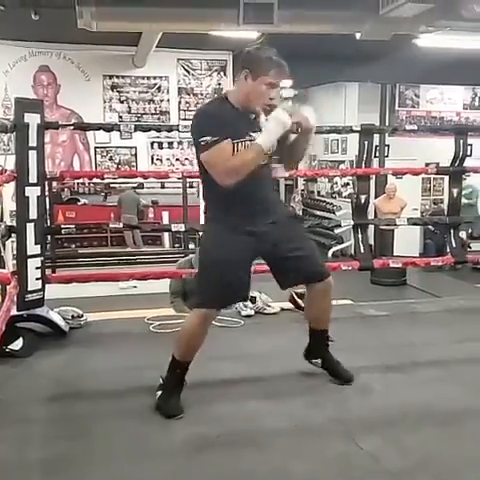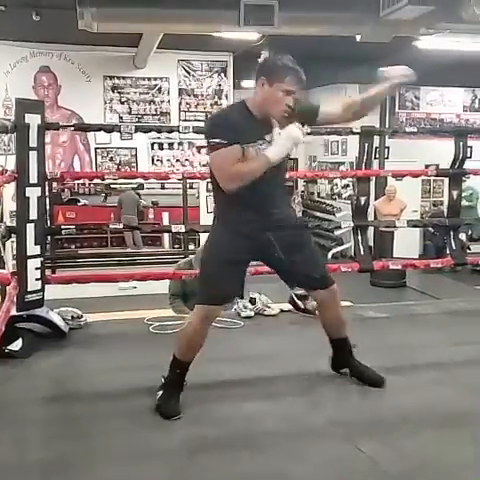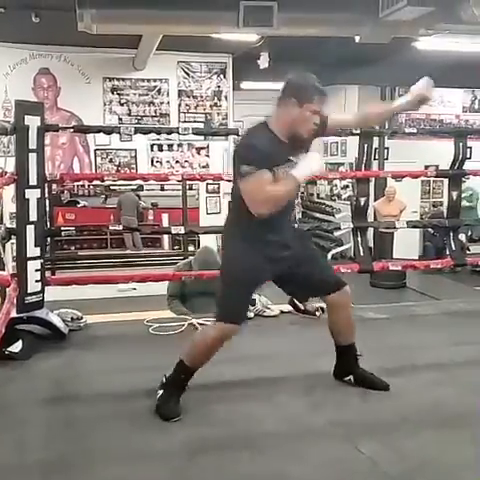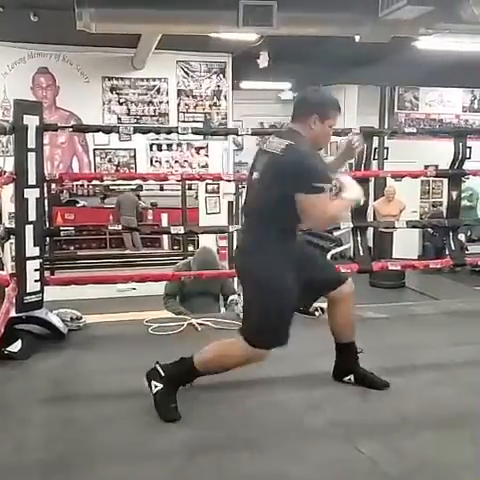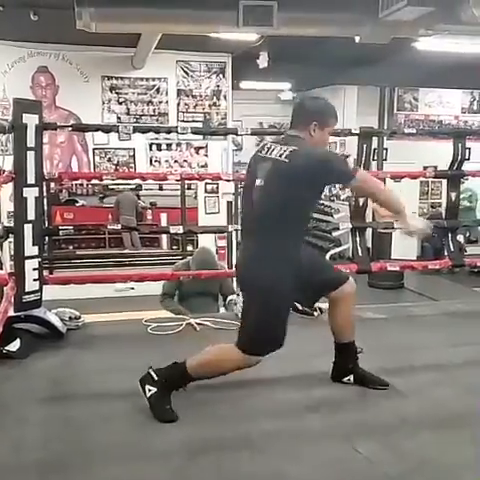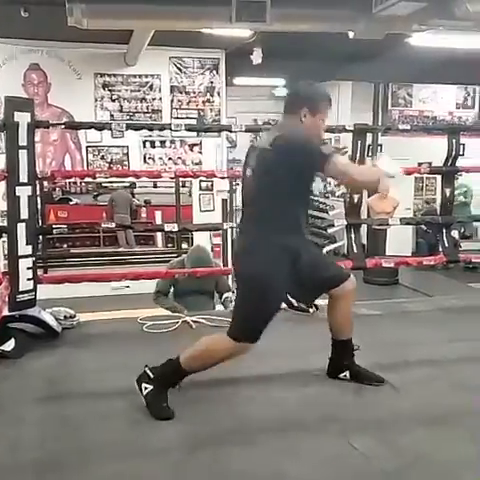
dt=0.1s
person 1, frame 1
left shoulder: (264, 110)
right shoulder: (209, 117)
left elbow: (290, 160)
right elbow: (226, 175)
left wrist: (302, 132)
right wrist: (267, 138)
left hip: (274, 218)
right hip: (227, 226)
left knee: (320, 283)
right knee: (205, 309)
left ankle: (318, 351)
right ankle: (172, 384)
person 1, frame 2
left shoulder: (290, 113)
right shoulder: (226, 122)
left elbow: (347, 111)
right elbow: (229, 180)
left wrist: (386, 87)
right wrist: (277, 150)
left hip: (281, 223)
right hip: (235, 228)
left knee: (326, 291)
right knee: (208, 309)
left ankle: (344, 360)
right ankle: (172, 384)
person 1, frame 3
left shoulder: (302, 130)
right shoulder: (253, 144)
left elbow: (356, 119)
right elbow: (259, 205)
left wrist: (409, 100)
right wrist: (302, 172)
left hip: (284, 237)
right hip: (246, 246)
left knee: (338, 295)
right knee: (226, 325)
left ankle: (348, 367)
right ankle: (172, 384)
person 1, frame 4
left shoulder: (280, 144)
right shoulder: (304, 159)
right elbow: (321, 220)
right wrist: (351, 195)
left hip: (280, 247)
right hip: (270, 255)
left knee: (343, 289)
right knee: (258, 346)
left ankle: (347, 367)
right ankle: (166, 377)
person 1, frame 5
left shoulder: (267, 150)
right shoulder: (318, 160)
right elbow: (376, 190)
right wrist: (407, 218)
left hip: (284, 253)
right hip: (268, 266)
left knee: (343, 290)
right knee: (253, 352)
left ankle: (346, 368)
right ankle: (161, 379)
person 1, frame 6
left shoulder: (268, 141)
right shoulder: (299, 145)
right elbow: (358, 179)
right wrist: (381, 175)
left hip: (280, 244)
right hip: (263, 255)
left knee: (344, 287)
right knee: (241, 340)
left ankle: (342, 363)
right ankle: (157, 377)
